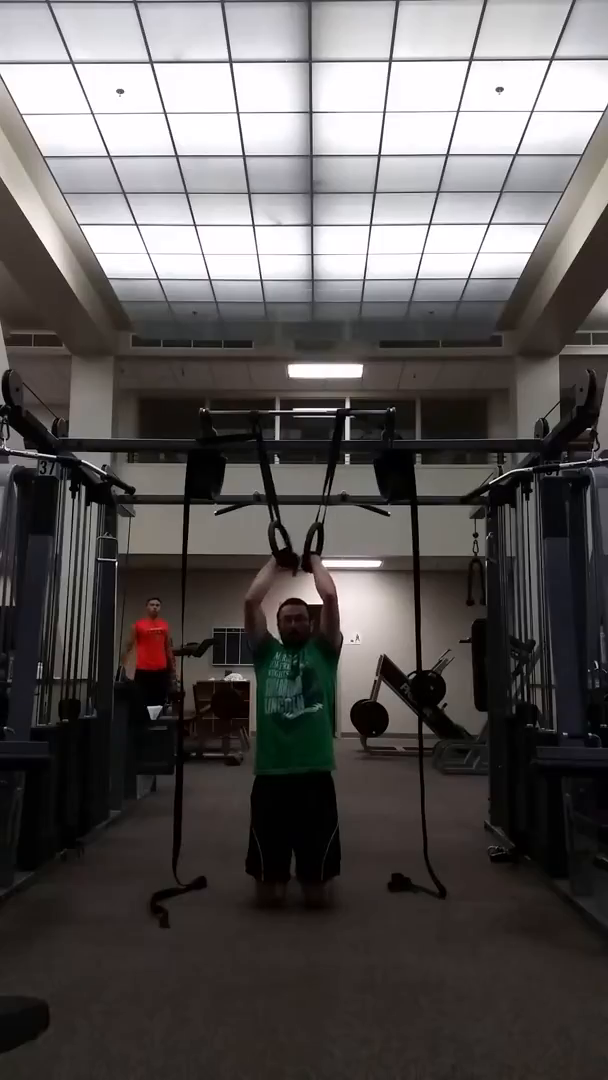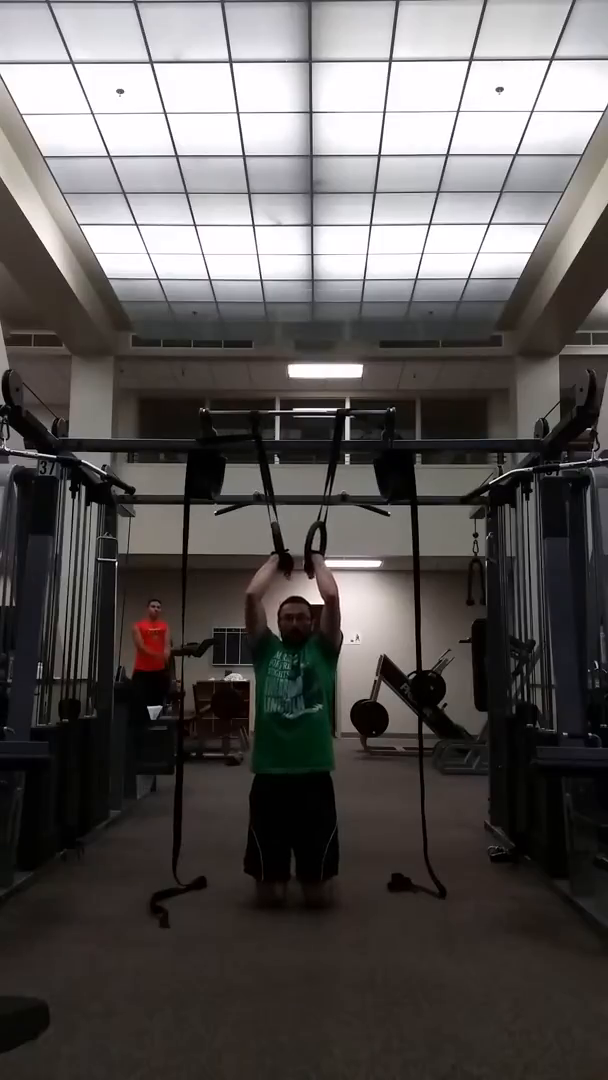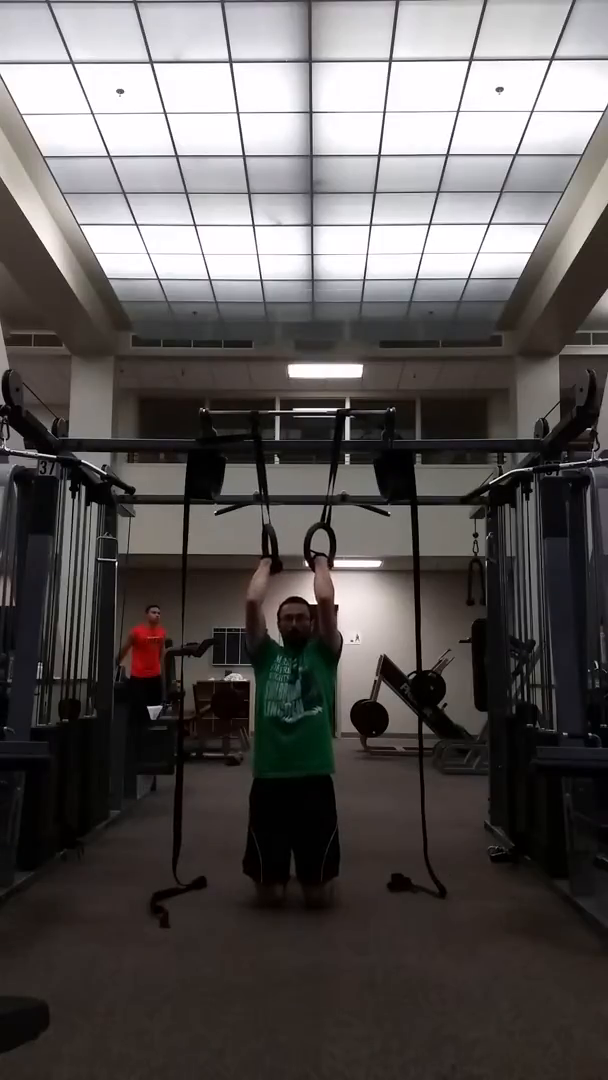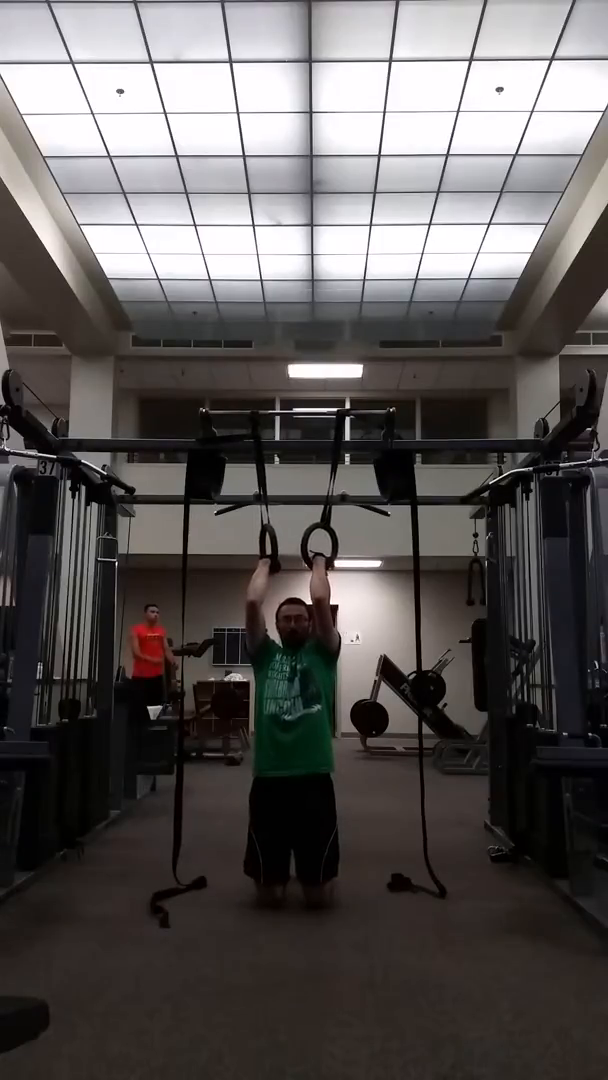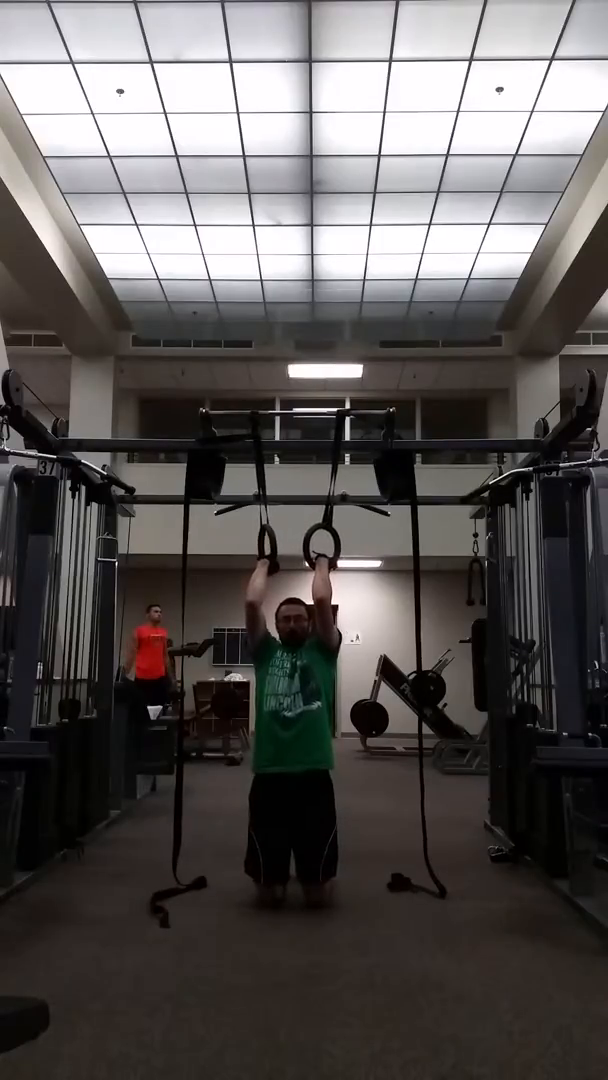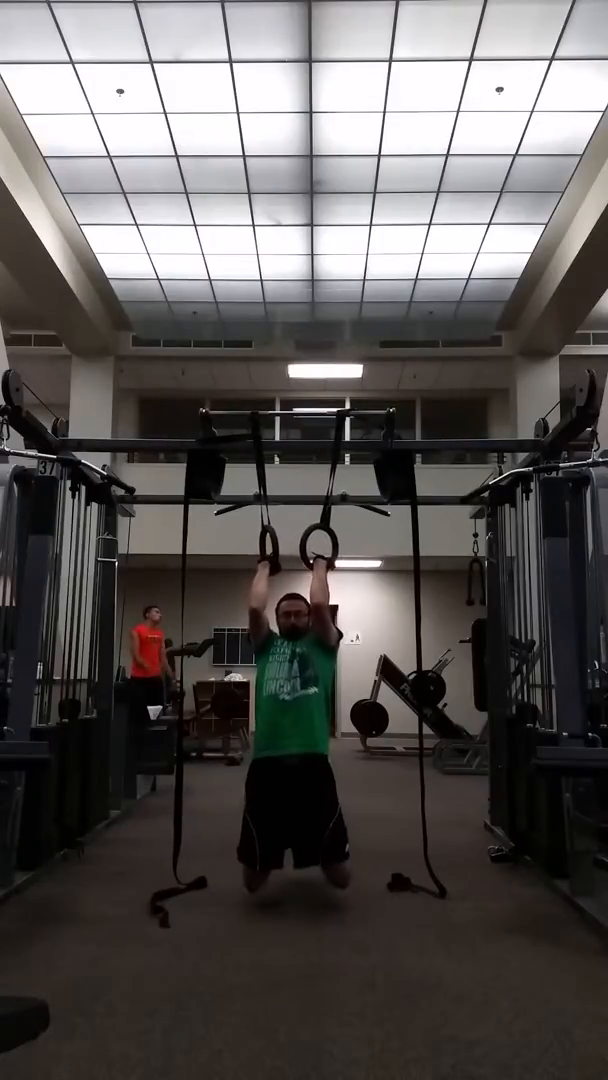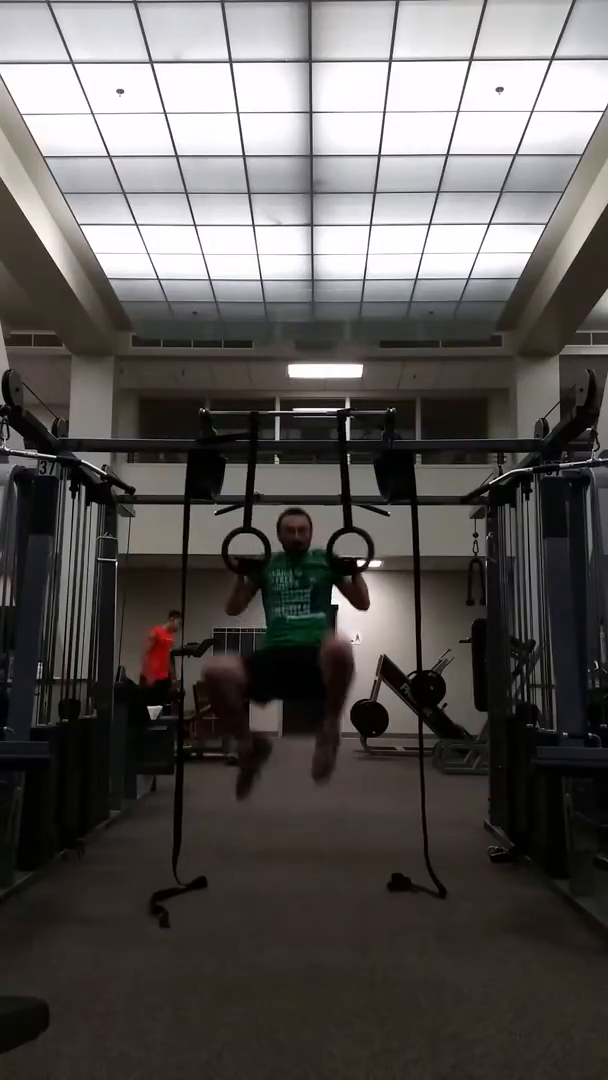
dt=0.7s
person 1, frame 1
left shoulder: (323, 651)
right shoulder: (267, 652)
left elbow: (330, 597)
right elbow: (251, 601)
left wrist: (315, 560)
right wrist: (274, 564)
left hip: (315, 777)
right hip: (270, 777)
left knee: (317, 895)
right knee: (270, 894)
left ankle: (310, 875)
right ankle: (277, 874)
person 1, frame 2
left shoulder: (323, 650)
right shoulder: (266, 649)
left elbow: (332, 598)
right elbow: (252, 596)
left wrist: (318, 562)
right wrist: (274, 561)
left hip: (314, 777)
right hip: (269, 777)
left knee: (317, 894)
right knee: (270, 893)
left ankle: (309, 875)
right ankle: (280, 874)
person 1, frame 3
left shoulder: (323, 653)
right shoulder: (266, 654)
left elbow: (326, 600)
right elbow: (252, 603)
left wrist: (321, 563)
right wrist: (265, 564)
left hip: (314, 780)
right hip: (269, 780)
left knee: (318, 895)
right knee: (270, 894)
left ankle: (311, 875)
right ankle: (278, 874)
person 1, frame 4
left shoulder: (322, 653)
right shoulder: (266, 654)
left elbow: (321, 601)
right elbow: (253, 603)
left wrist: (319, 563)
right wrist: (264, 564)
left hip: (314, 778)
right hip: (269, 779)
left knee: (317, 895)
right knee: (270, 893)
left ankle: (312, 875)
right ankle: (279, 875)
person 1, frame 5
left shoulder: (322, 651)
right shoulder: (266, 652)
left elbow: (322, 601)
right elbow: (252, 604)
left wrist: (322, 563)
right wrist: (263, 565)
left hip: (313, 777)
right hip: (269, 777)
left knee: (317, 894)
right knee: (270, 893)
left ankle: (312, 877)
right ankle: (276, 877)
person 1, frame 6
left shoulder: (322, 644)
right shoulder: (266, 645)
left elbow: (320, 606)
right elbow: (255, 609)
left wrist: (320, 567)
right wrist: (263, 568)
left hip: (312, 763)
right hip: (267, 765)
left knee: (338, 875)
right knee: (254, 879)
left ankle: (319, 850)
right ankle: (276, 844)
person 1, frame 7
left shoulder: (326, 560)
right shoulder: (265, 564)
left elbow: (362, 602)
right elbow: (233, 608)
left hip: (317, 655)
right hip: (274, 655)
left knee: (339, 648)
right knee: (217, 671)
left ankle: (329, 729)
right ankle: (250, 745)
